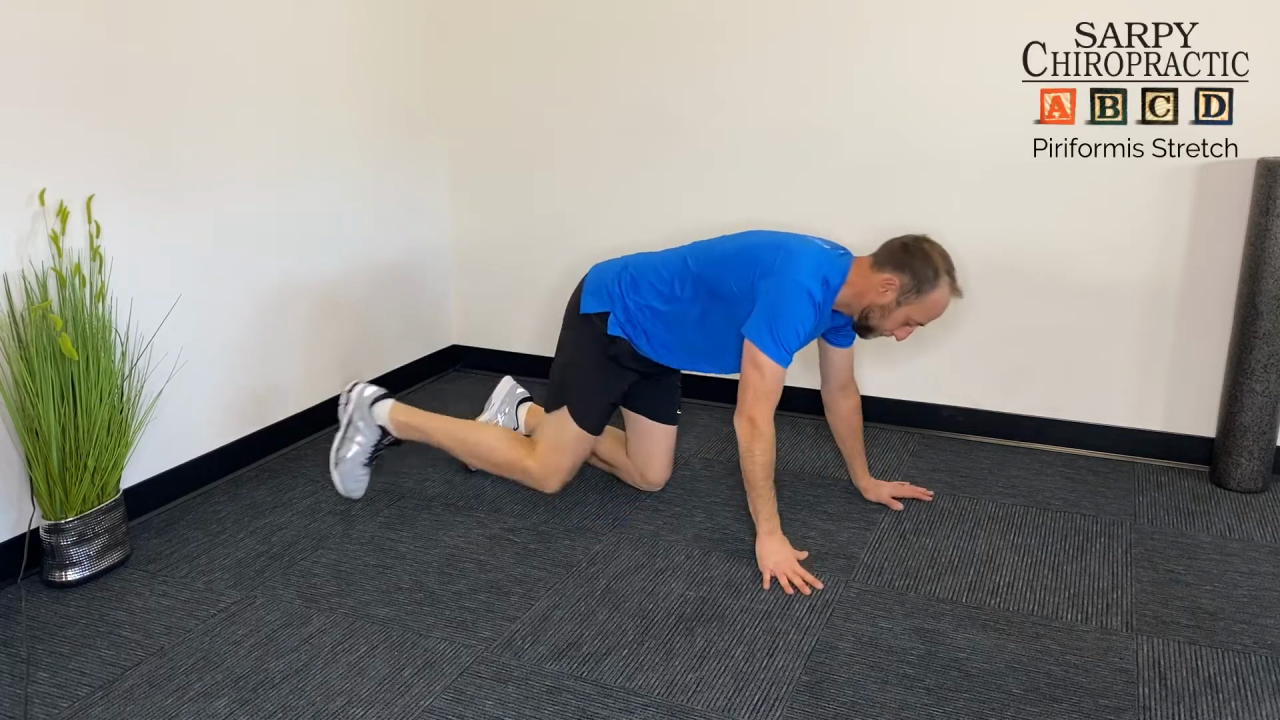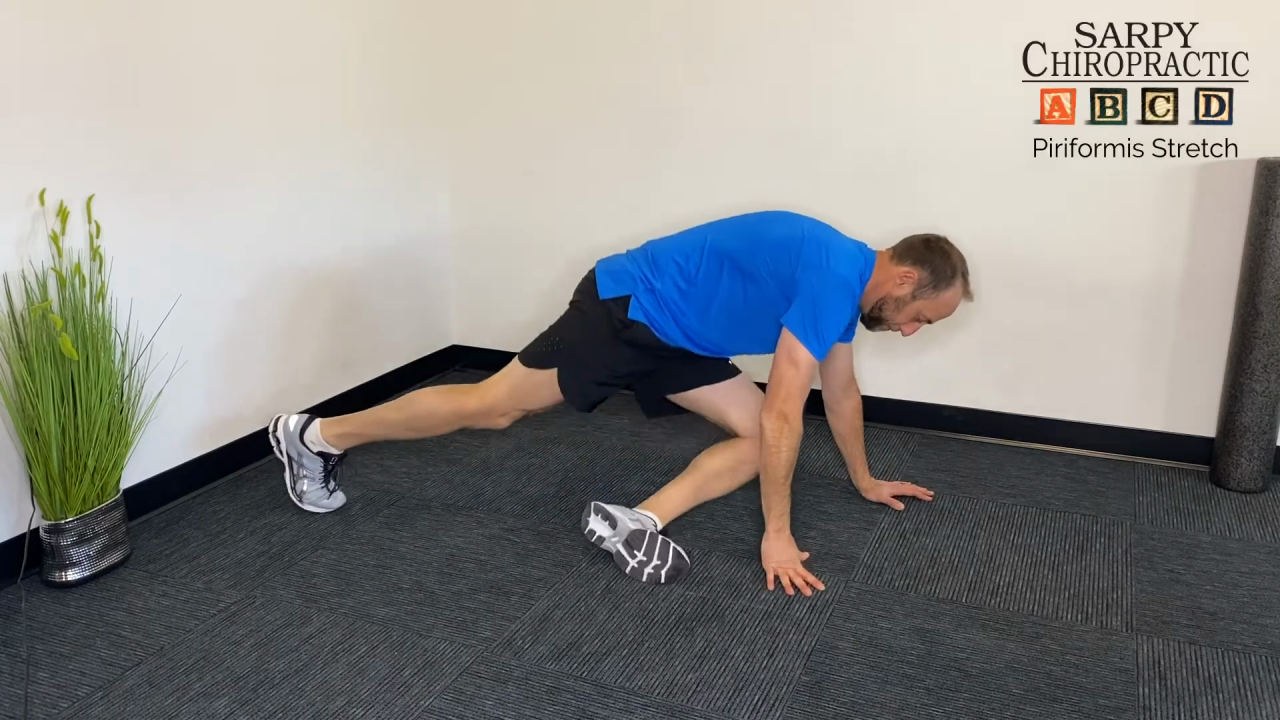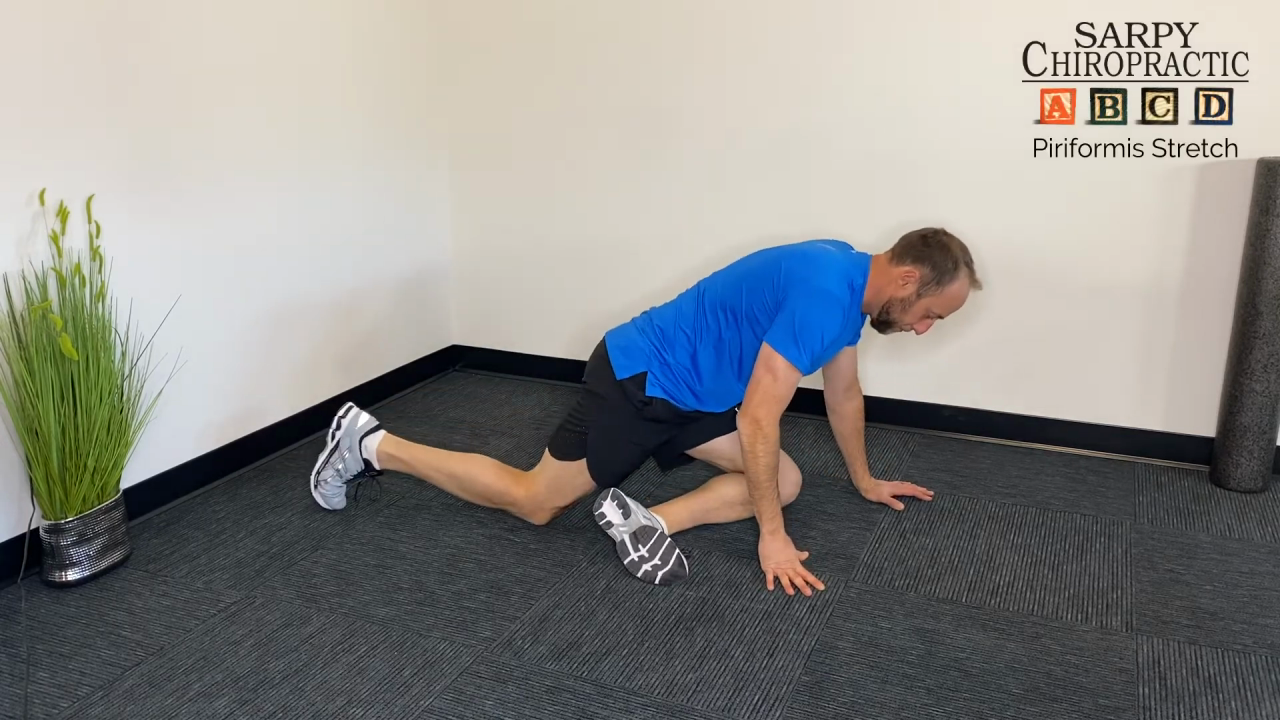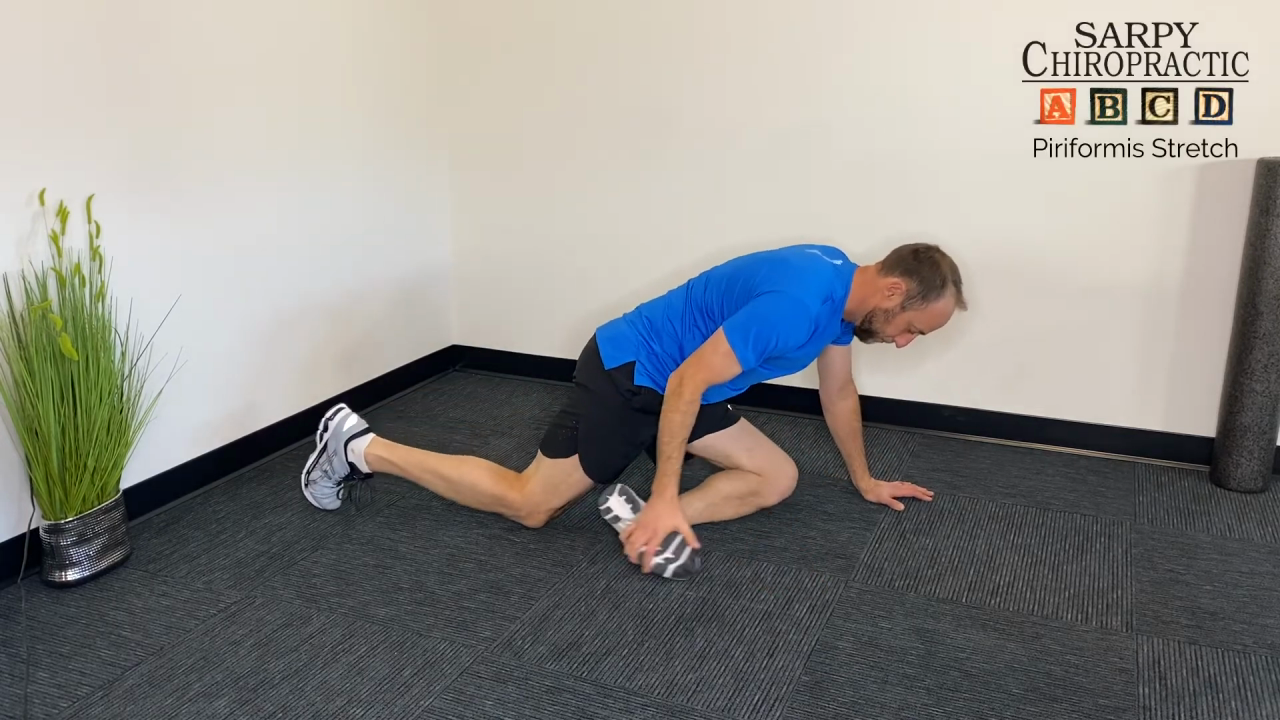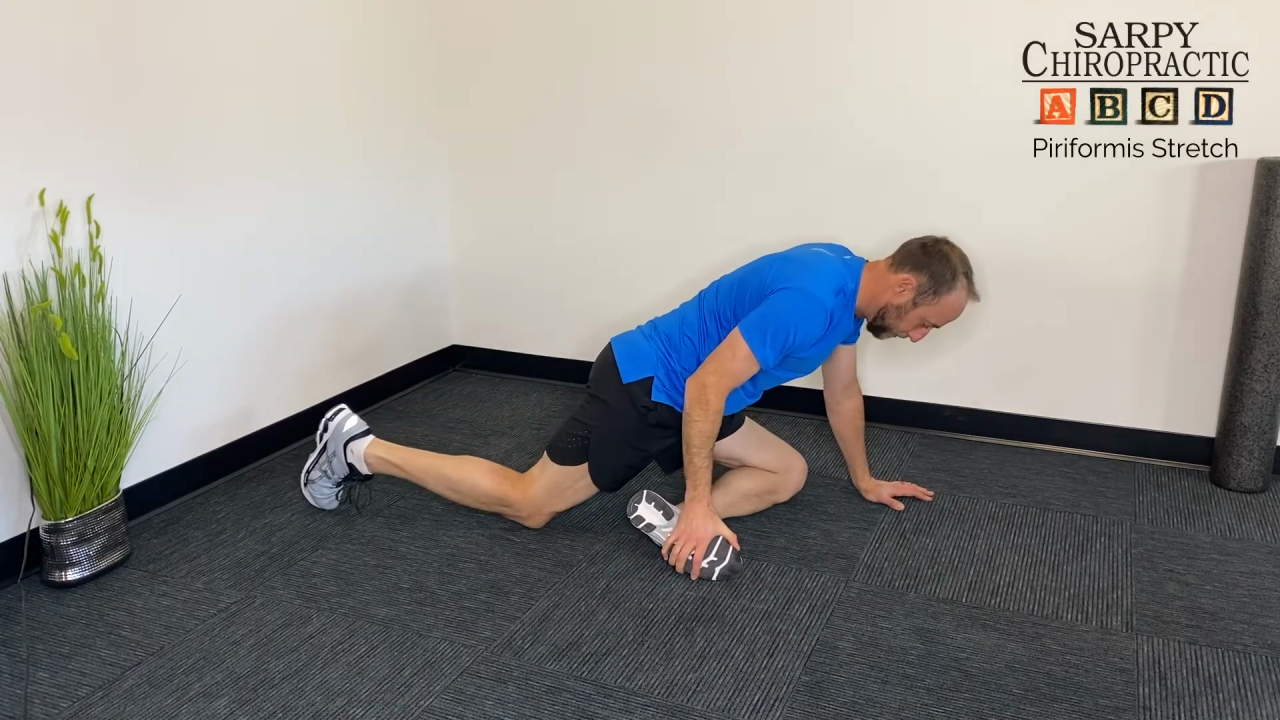
dt=1s
person 1, frame 1
left shoulder: (843, 287)
right shoulder: (800, 285)
left elbow: (841, 392)
right elbow: (753, 421)
left wrist: (866, 481)
right wrist: (769, 536)
left hip: (649, 336)
right hip: (612, 317)
left knee: (648, 476)
right knee: (547, 473)
left ankle: (524, 412)
right ankle: (387, 415)
person 1, frame 2
left shoulder: (849, 282)
right shoulder: (836, 278)
left elbow: (840, 390)
right elbow: (787, 415)
left wrist: (865, 481)
right wrist: (777, 535)
left hip: (668, 332)
right hip: (626, 309)
left knee: (756, 437)
right knee: (492, 407)
left ankle: (638, 521)
right ankle: (318, 438)
person 1, frame 3
left shoulder: (850, 282)
right shoulder: (824, 292)
left elbow: (843, 392)
right elbow: (758, 420)
left wrist: (865, 481)
right wrist: (772, 537)
left hip: (682, 391)
right hip: (638, 380)
left knee: (784, 481)
right knee: (533, 502)
left ankle: (647, 521)
right ankle: (373, 446)
person 1, frame 4
left shoulder: (842, 285)
right shoulder: (798, 302)
left elbow: (839, 392)
right elbow: (686, 384)
left wrist: (865, 481)
right wrist: (665, 499)
left hip: (671, 381)
right hip: (629, 374)
left knee: (777, 479)
right knee: (527, 504)
left ankle: (642, 519)
right ankle: (362, 447)
person 1, frame 5
left shoulder: (849, 282)
right shoulder: (812, 298)
left elbow: (843, 390)
right elbow: (708, 388)
left wrist: (865, 480)
right wrist: (700, 505)
left hip: (676, 390)
right hip: (643, 386)
left knee: (787, 474)
right knee: (527, 504)
left ankle: (670, 518)
right ankle: (361, 447)
